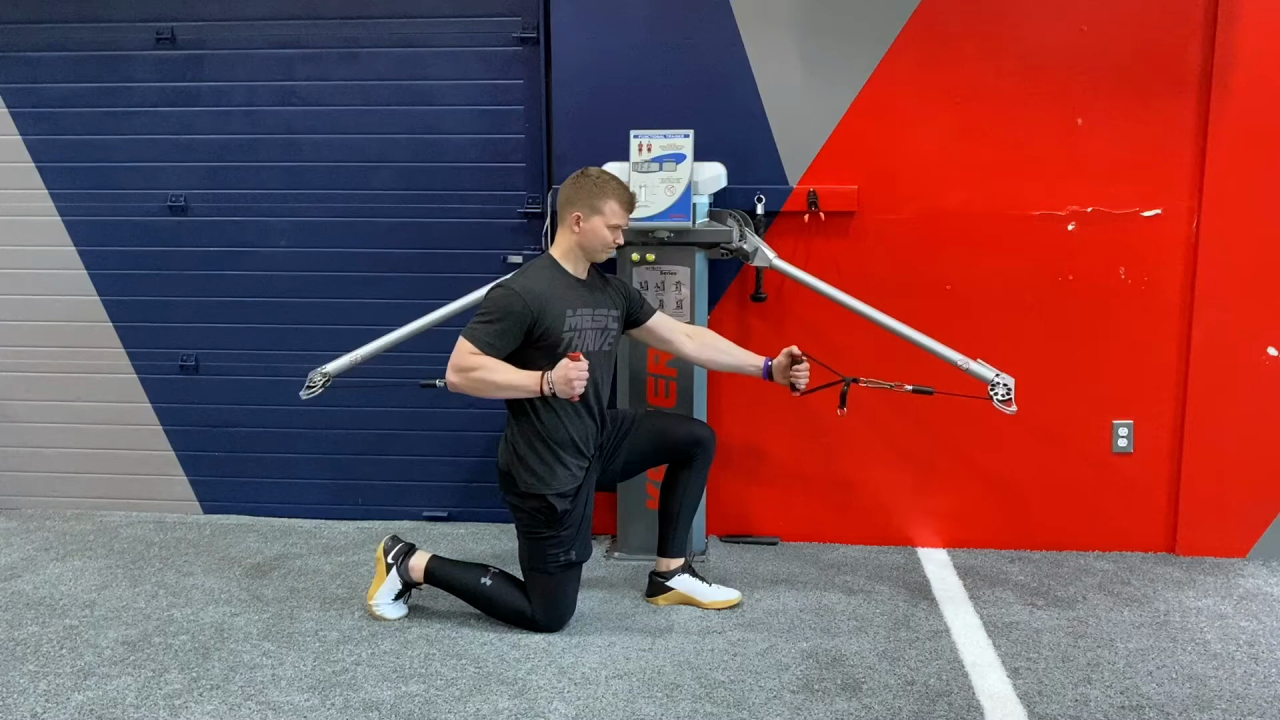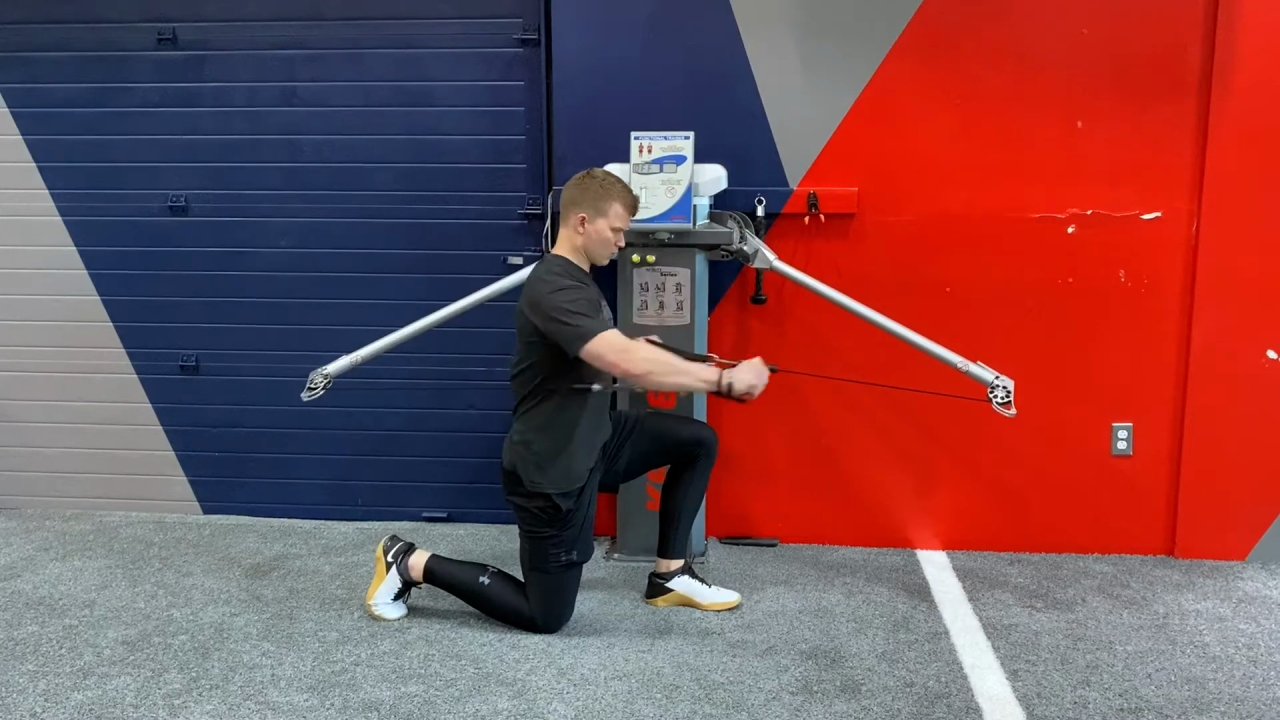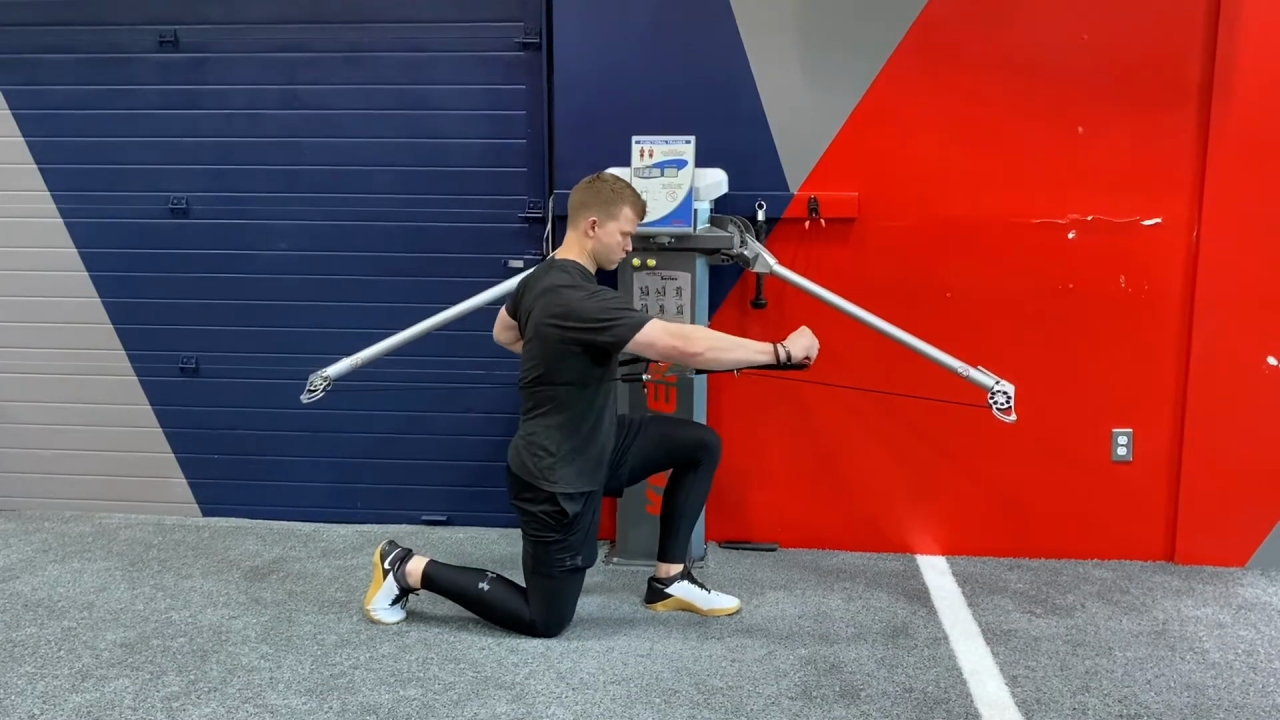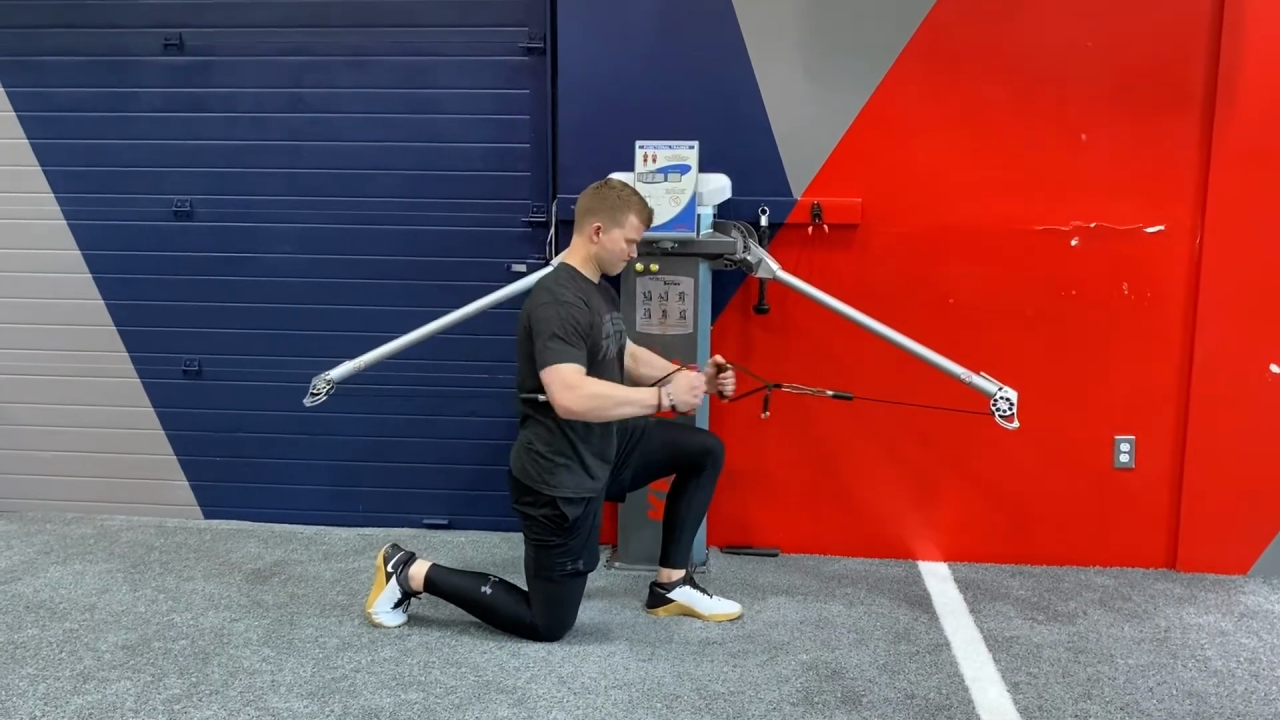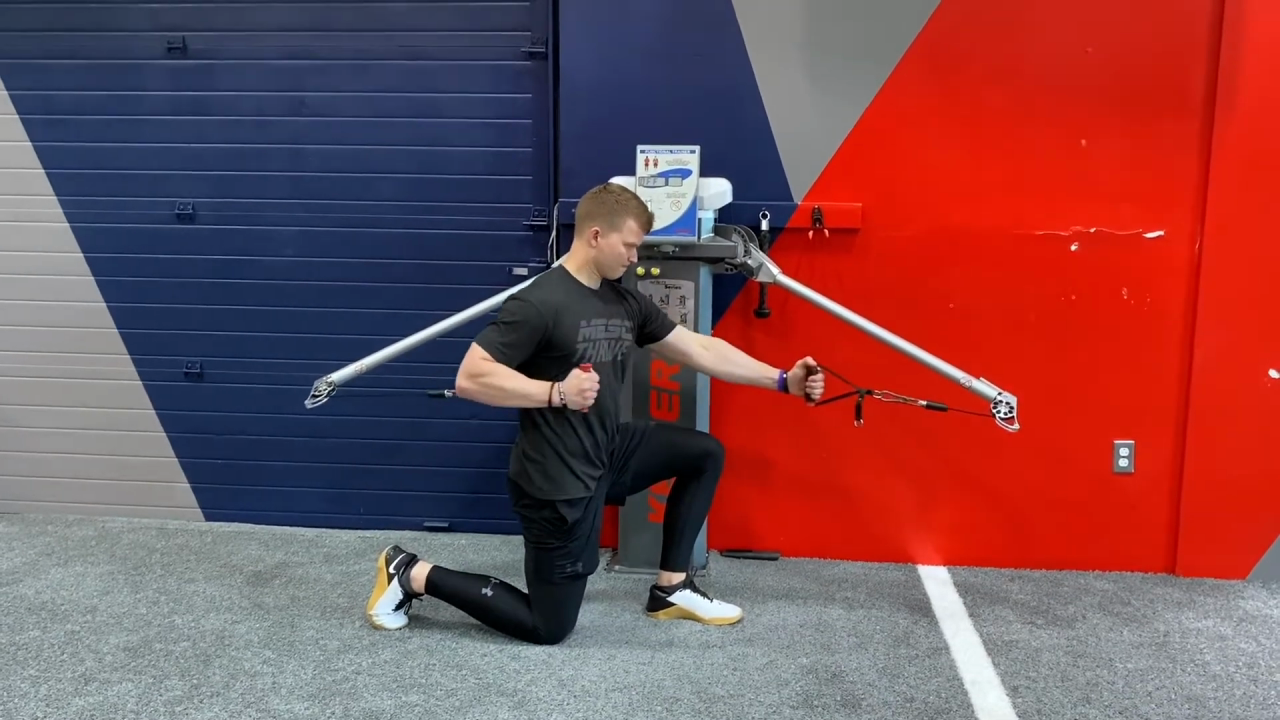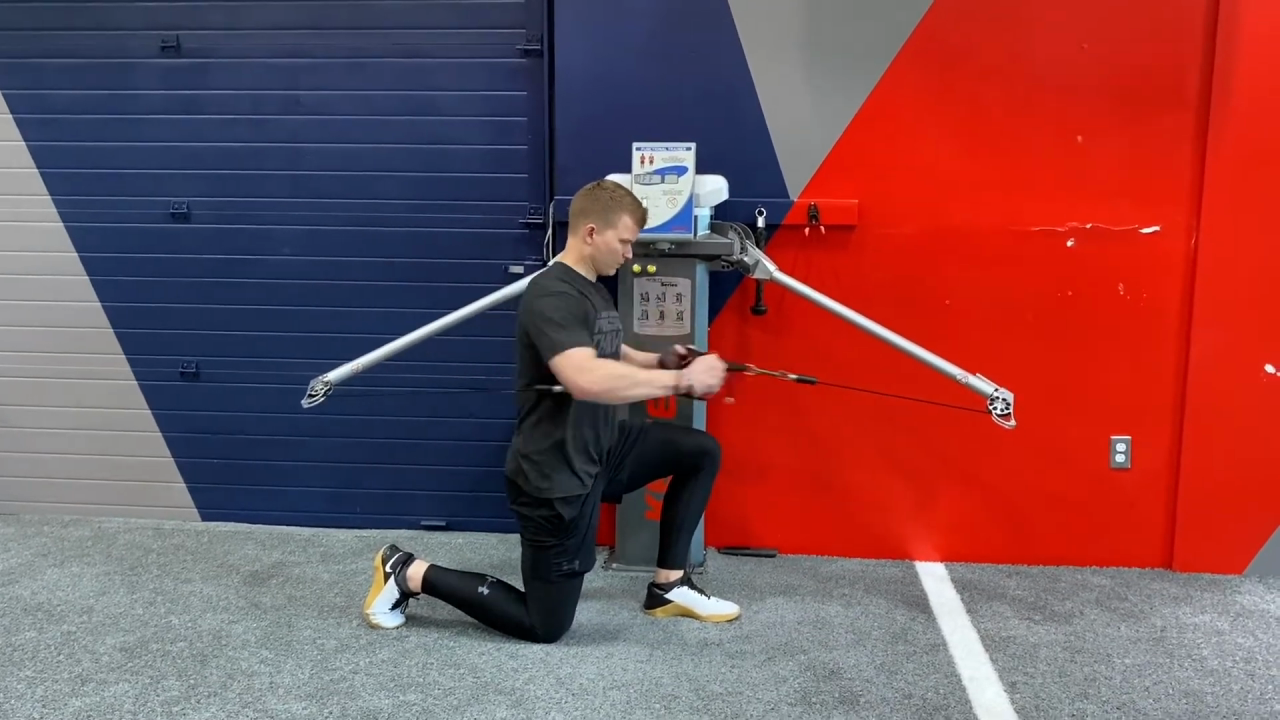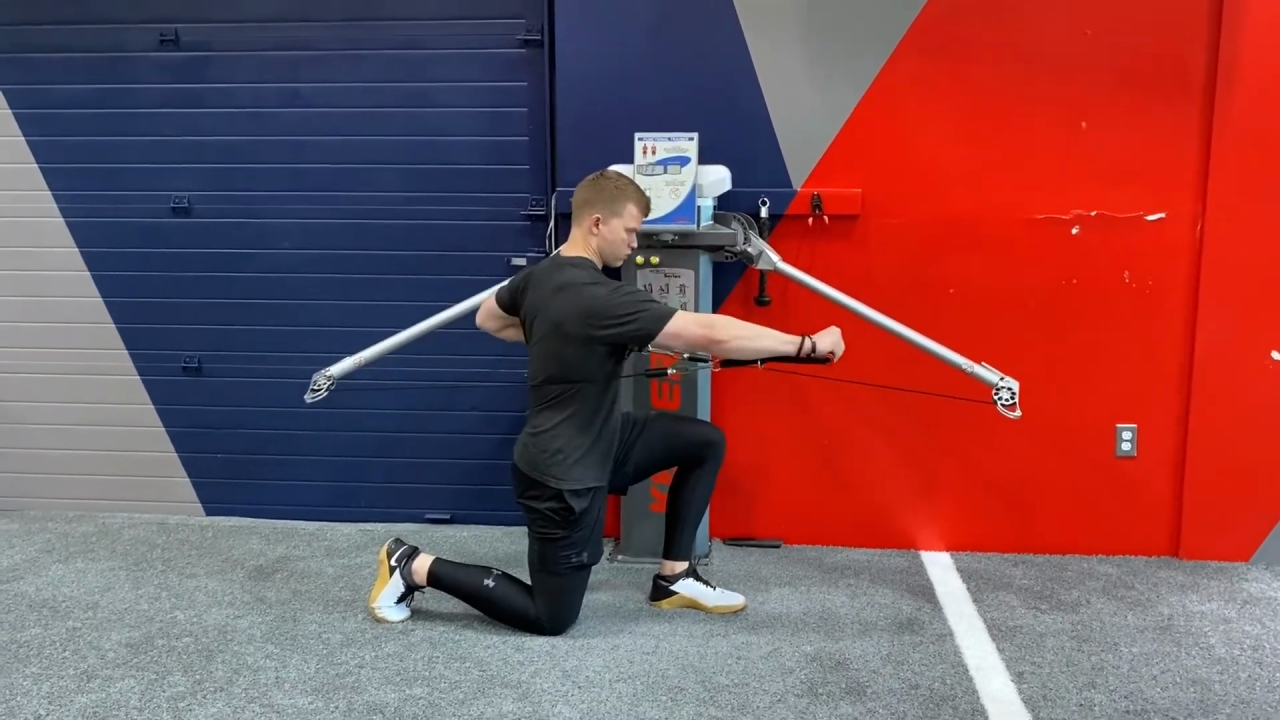
dt=0.7s
person 1, frame 1
left shoulder: (610, 291)
right shoulder: (522, 294)
left elbow: (683, 338)
right elbow: (460, 370)
left wrist: (769, 368)
right wrist: (546, 381)
left hip: (594, 441)
right hip: (545, 471)
left knee: (695, 439)
right knee: (549, 615)
left ankle: (669, 574)
right ankle: (411, 564)
person 1, frame 2
left shoulder: (569, 277)
right shoulder: (554, 292)
right elbow: (626, 363)
left wrist: (633, 349)
right wrist: (726, 380)
left hip: (595, 439)
right hip: (551, 470)
left knee: (698, 440)
right knee: (546, 616)
left ankle: (668, 576)
right ankle: (411, 564)
person 1, frame 3
left shoulder: (545, 277)
right shoulder: (578, 301)
left elbow: (504, 332)
right elbow: (682, 345)
right wrist: (781, 351)
right hip: (555, 476)
left knee: (700, 445)
right knee: (546, 620)
left ankle: (668, 580)
right ankle: (410, 570)
person 1, frame 4
left shoulder: (600, 290)
right shoulder: (558, 302)
left elbow: (624, 357)
right elbow: (571, 399)
left wrist: (696, 378)
right wrist: (666, 395)
left hip: (603, 449)
right hip: (558, 477)
left knee: (704, 450)
right knee: (547, 624)
left ankle: (669, 585)
right ankle: (411, 573)
person 1, frame 5
left shoulder: (625, 302)
right shoulder: (539, 303)
left elbow: (698, 349)
right elbow: (470, 378)
left wrist: (783, 380)
right wrist: (556, 393)
left hip: (605, 453)
right hip: (555, 482)
left knee: (704, 454)
right knee: (549, 627)
left ankle: (670, 589)
right ankle: (414, 575)
person 1, frame 6
left shoulder: (593, 289)
right shoulder: (552, 297)
right elbow: (589, 383)
left wrist: (666, 361)
right wrist: (680, 380)
left hip: (599, 449)
right hip: (554, 476)
left knee: (701, 451)
right knee: (544, 626)
left ankle: (667, 586)
right ankle: (409, 574)
person 1, frame 7
left shoulder: (541, 275)
right shoulder: (598, 298)
left elbow: (489, 319)
right elbow: (708, 334)
right wrist: (808, 344)
right hip: (561, 475)
left knee: (706, 443)
right knee: (551, 618)
left ankle: (673, 577)
right ankle: (416, 568)
